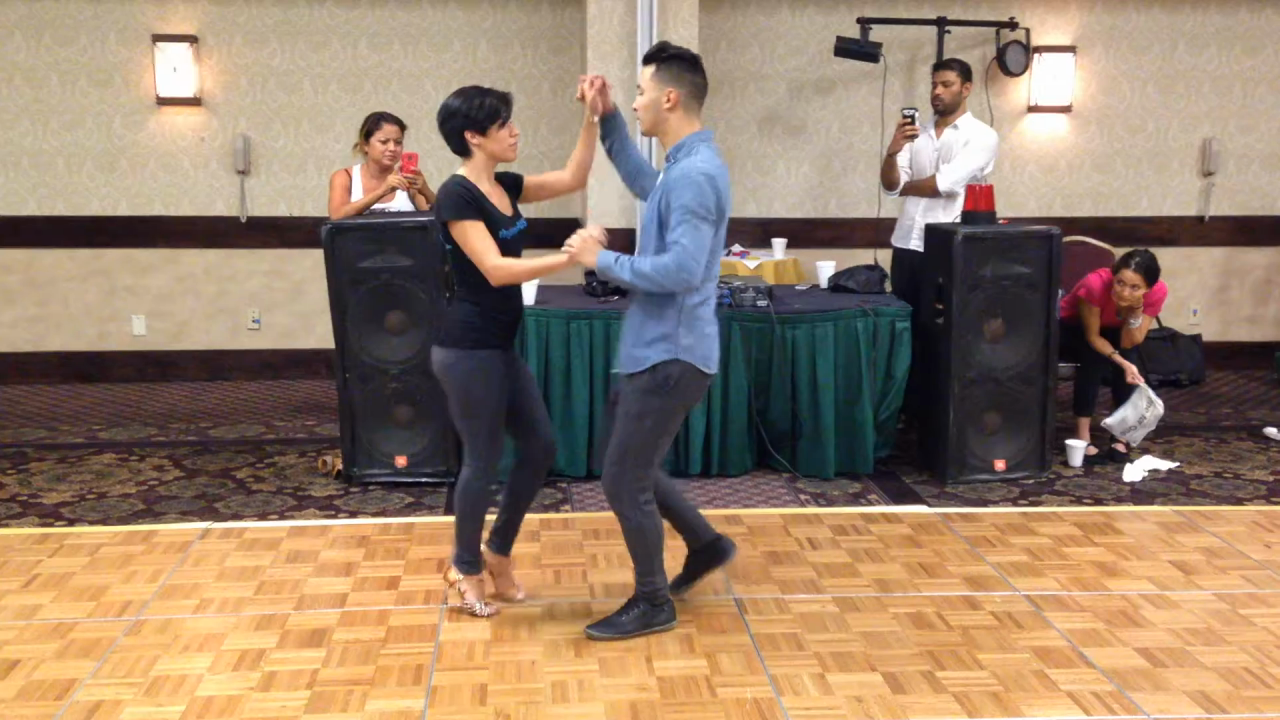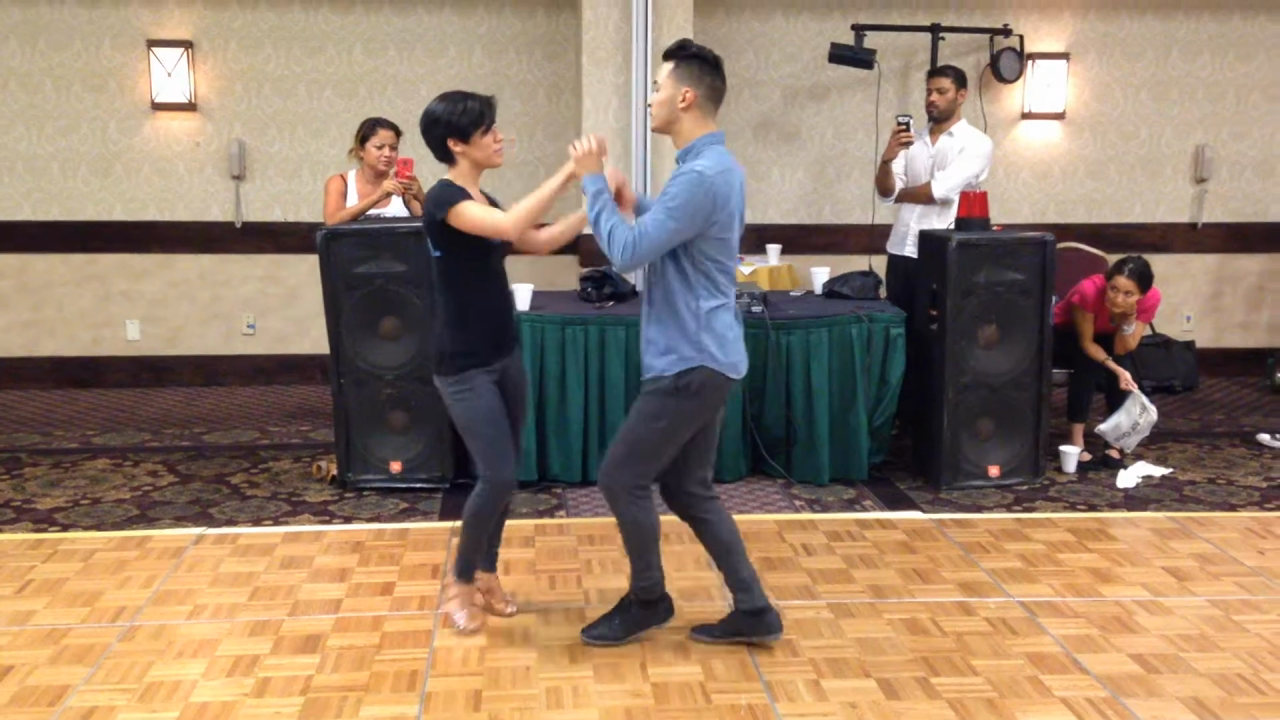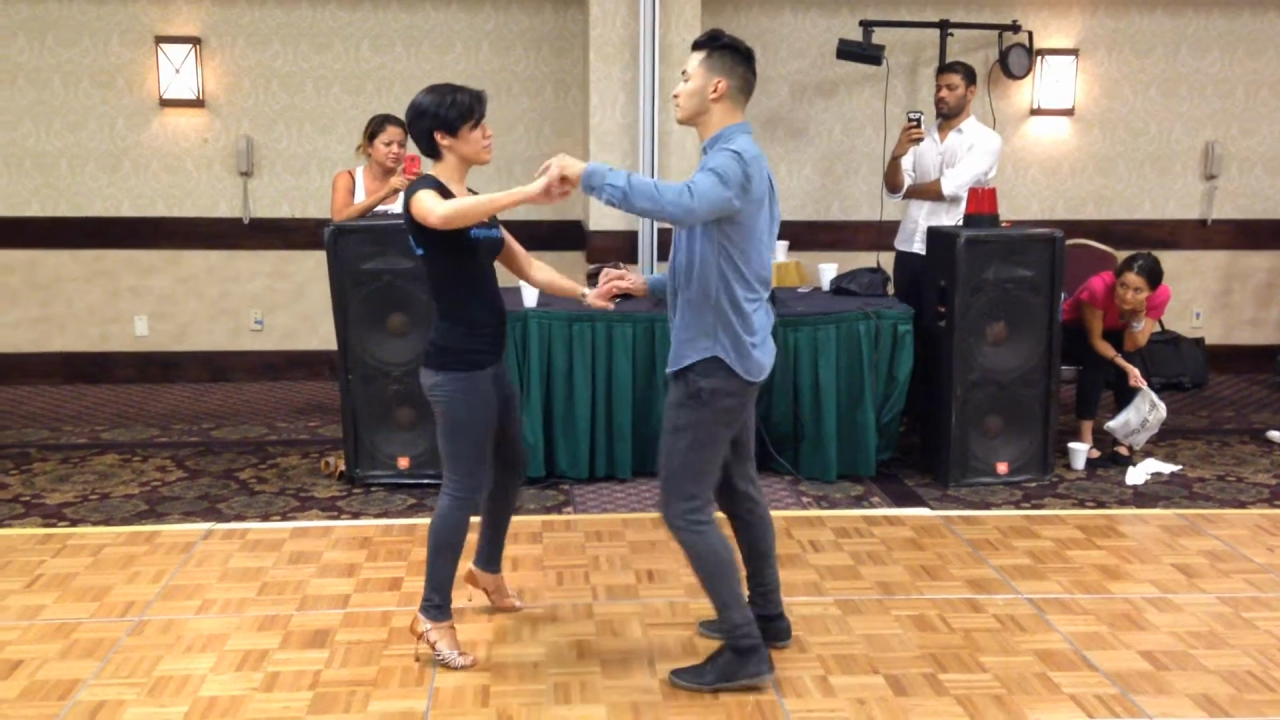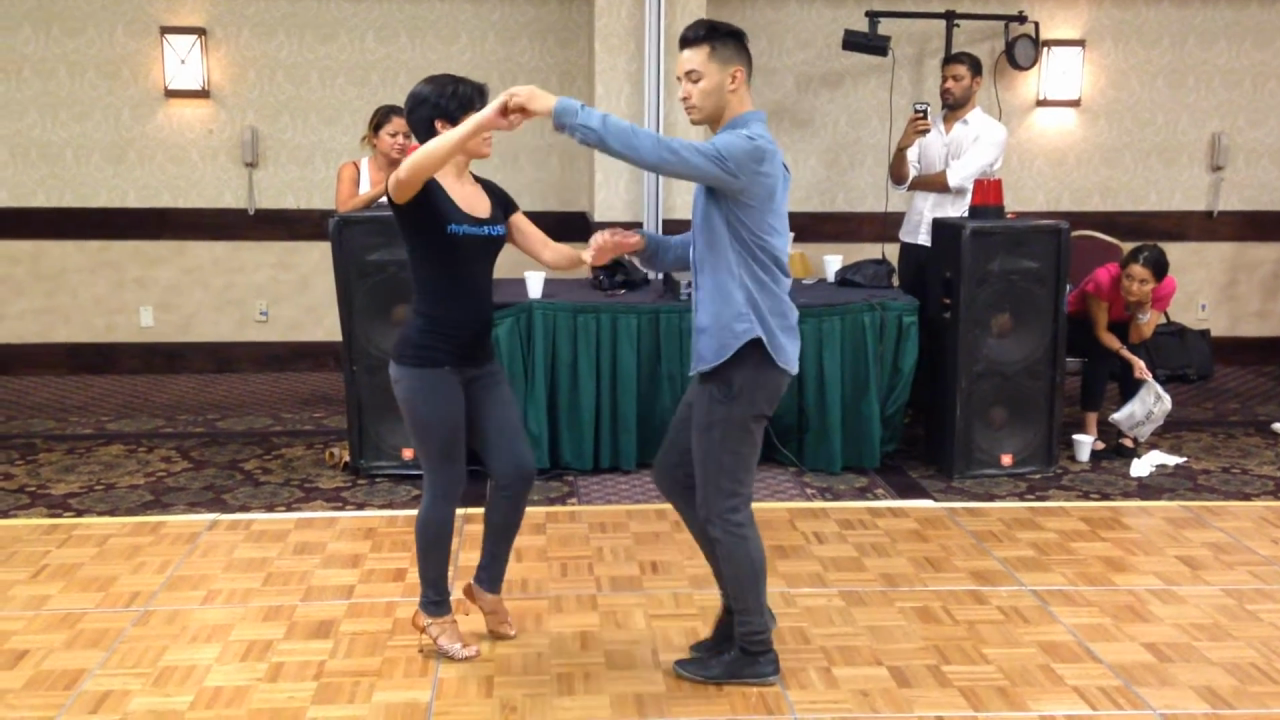
dt=0.4s
person 1, frame 1
left shoulder: (696, 174)
right shoulder: (682, 168)
left elbow: (683, 271)
right elbow: (643, 184)
left wrist: (602, 260)
right wrist: (607, 121)
left hip: (672, 355)
right hip: (653, 349)
left knee: (624, 479)
right knee: (629, 466)
left ankle: (652, 601)
right ankle: (704, 544)
person 1, frame 2
left shoulder: (703, 177)
right shoulder: (707, 167)
left elbow: (627, 253)
left wrist: (593, 183)
right wrist: (635, 206)
left hip: (693, 362)
right hip: (690, 358)
left knee: (621, 478)
right knee: (688, 489)
left ankle: (646, 599)
right ankle: (753, 610)
person 1, frame 3
left shoulder: (734, 160)
right shoulder: (733, 159)
left elbow: (678, 204)
left wrist: (589, 175)
right wrist: (650, 285)
left hip: (713, 359)
right hip: (733, 355)
left knee: (684, 507)
right knee: (736, 490)
left ankle: (744, 649)
right ankle: (767, 615)
person 1, frame 4
left shoulder: (749, 149)
right shoulder: (734, 155)
left elbow: (656, 152)
right elbow: (701, 249)
left wrist: (561, 110)
right wrist: (640, 245)
left hip: (747, 355)
right hip: (727, 352)
left knee: (723, 504)
right knee: (675, 476)
left ankle: (753, 650)
right ankle: (740, 605)
person 2, frame 1
left shoulder: (504, 186)
right shoulder: (457, 196)
left elbow: (573, 178)
right elbow: (495, 270)
left wrist: (591, 120)
right wrist: (570, 258)
left hip: (498, 347)
right hip: (468, 349)
left knee: (540, 446)
right knee: (483, 458)
left ankle: (498, 552)
right ankle: (465, 568)
person 2, frame 2
left shoulder: (481, 199)
right shoulder: (444, 199)
left elbow: (537, 239)
right elbow: (511, 225)
left wrist: (591, 211)
right wrist: (568, 172)
left hip: (504, 356)
right hip: (464, 367)
left knee: (505, 474)
right knee: (499, 475)
left ankle: (486, 572)
right ankle: (461, 580)
person 2, frame 3
left shoulder: (475, 203)
right shoulder: (424, 194)
left elbow: (526, 266)
right elbow: (445, 219)
left wrist: (586, 294)
right wrist: (531, 193)
left hip: (486, 361)
right hip: (456, 366)
left knee: (510, 467)
right knee: (464, 487)
left ankle: (486, 568)
right ankle: (433, 617)
person 2, frame 4
left shoulder: (494, 196)
right shoulder: (415, 191)
left elbow: (547, 252)
right elbow: (408, 169)
left wrist: (590, 253)
right wrist: (484, 120)
left hip: (481, 362)
right hip: (426, 363)
left knee: (517, 470)
right knee: (444, 486)
left ankle: (486, 586)
right ankle: (434, 612)
person 3, frame 1
left shoulder: (982, 135)
right shoulder: (918, 132)
left elbow: (946, 183)
right elbow: (890, 185)
left wrist: (905, 186)
right wrist: (892, 152)
right hip: (907, 244)
right knee: (905, 326)
right ankle: (909, 404)
person 3, frame 2
left shoulder: (976, 142)
right shoulder: (913, 139)
left elbow: (941, 190)
right elbow: (885, 193)
left wrist: (900, 193)
right wrist: (887, 159)
right hip: (902, 251)
right ankle: (903, 410)
person 3, frame 3
left shoulder: (986, 139)
right shoulder: (921, 135)
left elbow: (950, 187)
right elbow: (893, 189)
left wrist: (909, 190)
right wrist: (897, 155)
right hip: (909, 247)
right knee: (908, 331)
right ankle: (911, 409)
person 3, frame 4
left shoulder: (991, 131)
right shoulder: (926, 127)
left elbow: (956, 180)
right elbow: (898, 181)
left wrist: (913, 182)
right wrist: (902, 146)
right hip: (914, 238)
person 4, frame 1
left shoulder: (1157, 292)
right shoulder: (1095, 284)
left elbow: (1128, 344)
right elbow: (1091, 336)
left wrist: (1136, 310)
right wrist: (1121, 363)
left hip: (1112, 332)
right hip: (1071, 330)
left knee: (1128, 355)
right knee: (1094, 356)
right ankle: (1082, 436)
person 4, frame 2
left shoulder: (1151, 298)
right shoulder: (1089, 290)
left elbow: (1122, 350)
right elbow: (1086, 343)
left wrist: (1130, 316)
right wrist: (1116, 369)
left hip: (1106, 338)
right hip: (1065, 336)
left knee: (1122, 361)
right knee: (1088, 363)
right ankle: (1076, 442)
person 4, frame 3
left shoulder: (1160, 295)
right shoulder: (1098, 287)
left elbow: (1131, 346)
right elbow: (1094, 339)
left wrist: (1139, 313)
right wrist: (1125, 366)
left hip: (1114, 335)
right hip: (1073, 333)
left knee: (1131, 358)
right knee: (1097, 360)
right ankle: (1085, 440)
person 4, frame 4
left shoulder: (1166, 287)
right shoulder: (1104, 279)
left elbow: (1137, 339)
right elbow: (1099, 331)
left wrist: (1145, 305)
right wrist: (1130, 358)
left hip: (1119, 326)
right hip: (1078, 325)
left knee: (1136, 350)
right knee: (1102, 352)
right ankle: (1090, 432)
